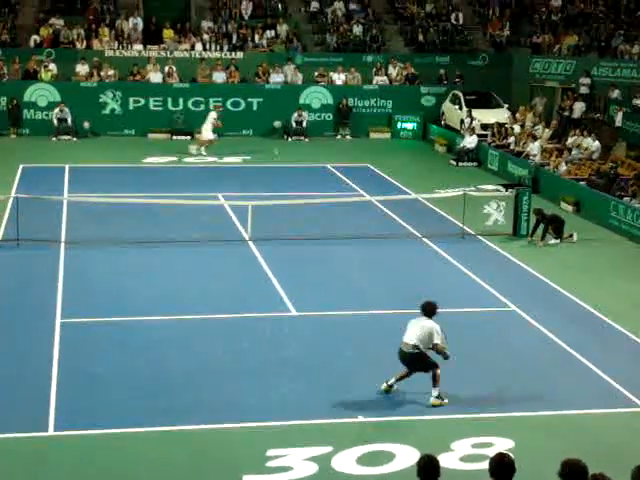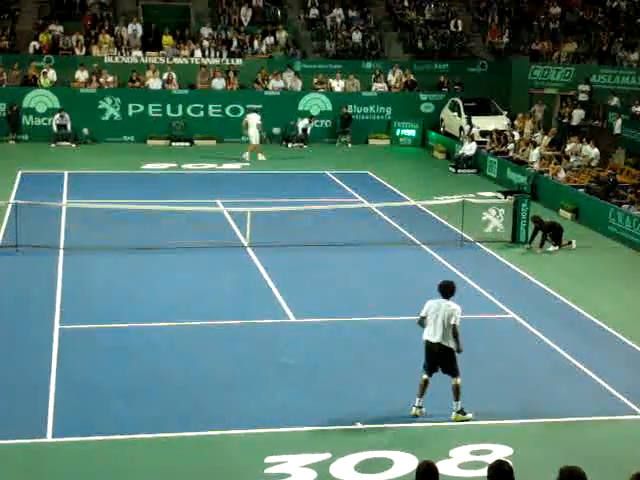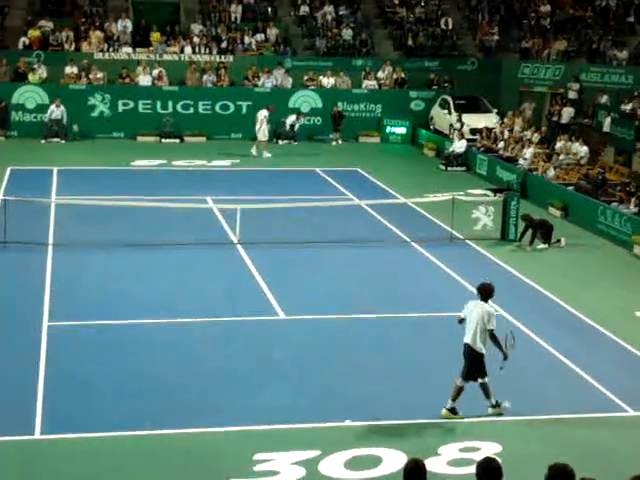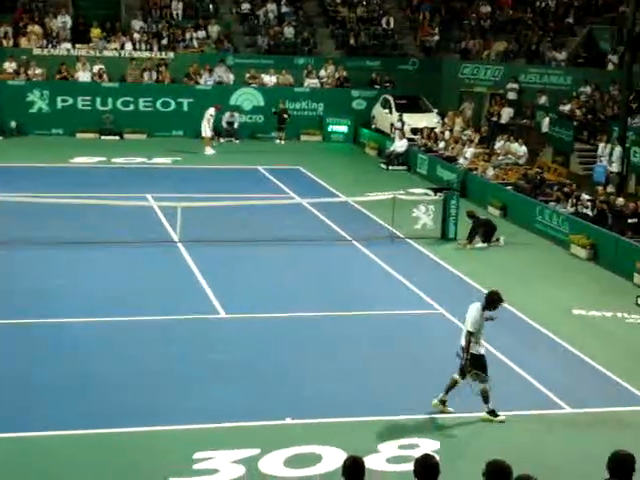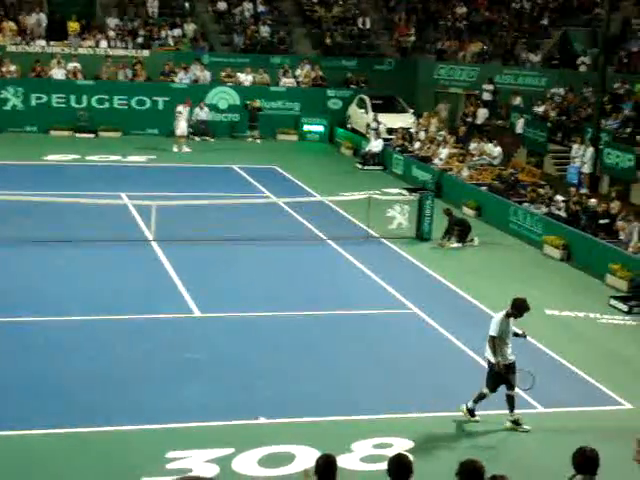
dt=0.7s
person 1, frame 1
left shoulder: (413, 321)
right shoulder: (434, 327)
right elbow: (437, 347)
left wrist: (430, 347)
right wrist: (445, 354)
left hip: (402, 352)
right hip: (414, 354)
left knee: (411, 369)
right knee: (435, 368)
left ankle: (389, 384)
right ankle: (435, 397)
person 1, frame 2
left shoulder: (430, 303)
right shoulder: (455, 308)
left elbow: (420, 322)
right elbow: (454, 330)
right wrist: (458, 345)
left hip: (429, 343)
right hip: (444, 346)
left knee: (426, 374)
right knee: (455, 377)
left ankle: (417, 406)
right ankle: (457, 411)
person 1, frame 3
left shoulder: (470, 304)
right shoulder: (489, 311)
left elbow: (460, 320)
right elbow: (491, 334)
right wrist: (503, 350)
left hip: (467, 344)
right hip: (476, 348)
left knee: (482, 376)
right knee: (464, 379)
left ankle: (493, 405)
right ankle: (449, 408)
person 1, frame 4
left shoulder: (476, 305)
right shoulder: (478, 315)
right elbow: (468, 336)
left wrist: (485, 318)
right wrist: (467, 357)
left hip: (470, 348)
right hip: (474, 350)
left knee: (460, 375)
right knee: (483, 379)
left ankle: (441, 400)
right ankle: (489, 411)
person 1, frame 5
left shoulder: (509, 318)
right shoulder: (499, 320)
right elbow: (490, 340)
left wrist: (519, 333)
right wrist: (497, 360)
left hip: (509, 359)
right hip: (498, 361)
left knee: (511, 389)
right knee: (491, 389)
left ankle: (513, 419)
right ankle: (469, 407)
